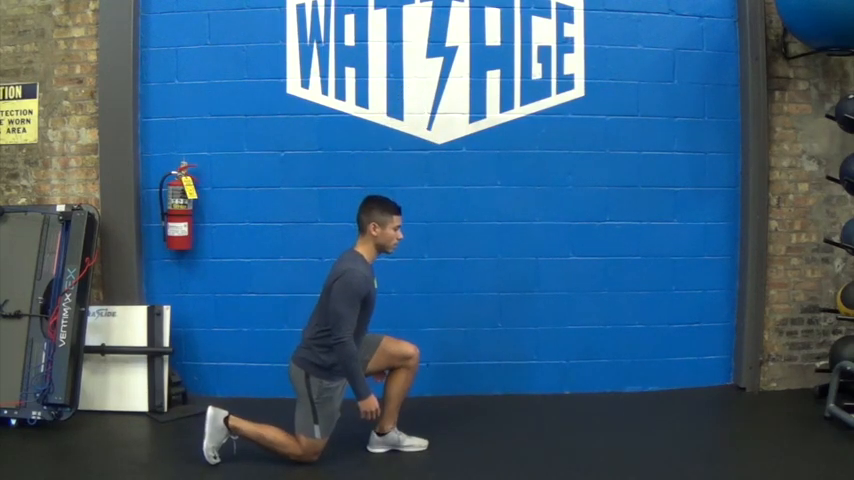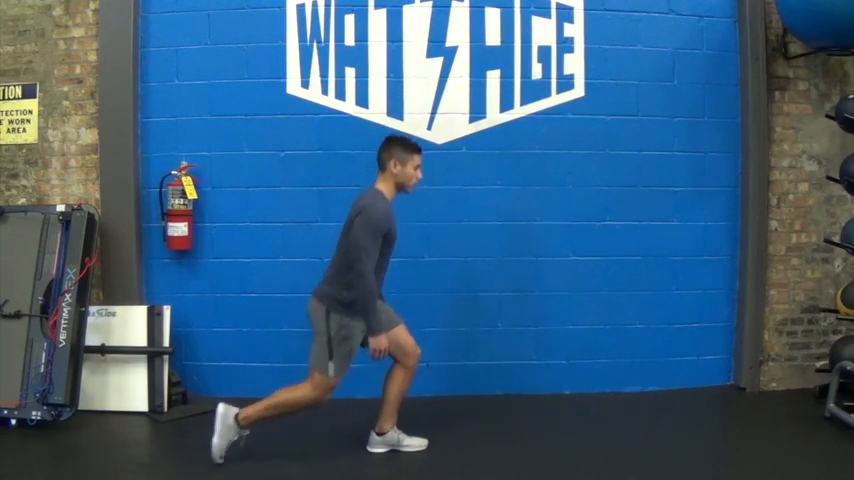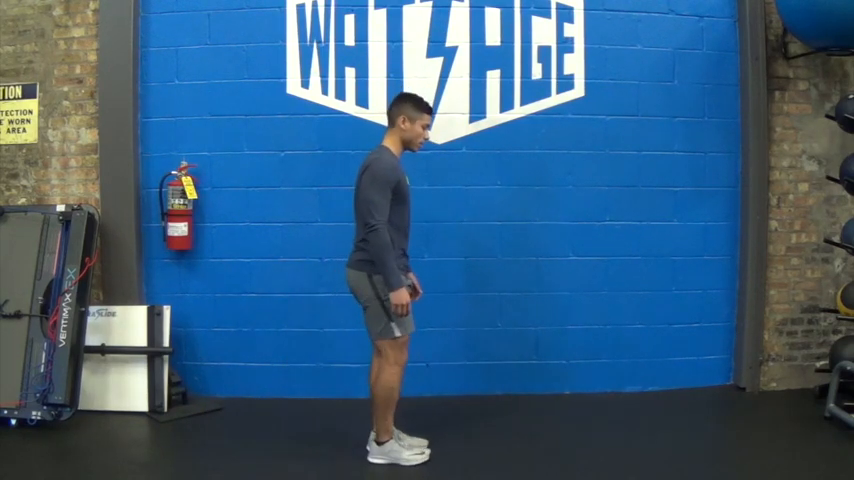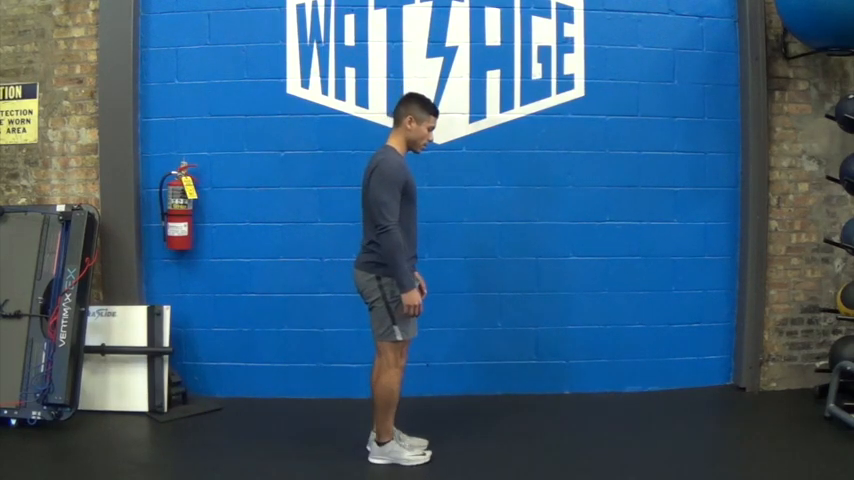
dt=0.4s
person 1, frame 1
left shoulder: (358, 264)
right shoulder: (354, 275)
right elbow: (341, 340)
left wrist: (369, 364)
right wrist: (363, 394)
left hip: (335, 355)
right hip: (321, 367)
left knee: (409, 355)
right knee: (307, 452)
left ankle: (385, 433)
right ankle: (227, 423)
person 1, frame 2
left shoulder: (378, 204)
right shoulder: (375, 210)
right elbow: (362, 272)
left wrist: (377, 312)
right wrist: (376, 331)
left hip: (359, 301)
right hip: (339, 308)
left knee: (410, 354)
right knee: (318, 389)
left ankle: (384, 433)
right ankle: (238, 418)
person 1, frame 3
left shoulder: (390, 164)
right shoulder: (381, 165)
right elbow: (374, 229)
left wrist: (405, 272)
right wrist: (394, 284)
left hip: (384, 272)
right hip: (375, 274)
left knee: (388, 355)
right knee: (395, 356)
left ankle: (386, 432)
right ankle: (382, 443)
person 1, frame 4
left shoulder: (391, 162)
right shoulder: (389, 166)
right elbow: (387, 231)
left wrist: (411, 273)
right wrist: (407, 286)
left hip: (387, 273)
right hip: (385, 277)
left knee: (390, 357)
right knee: (393, 359)
left ankle: (385, 433)
right ankle: (383, 444)
